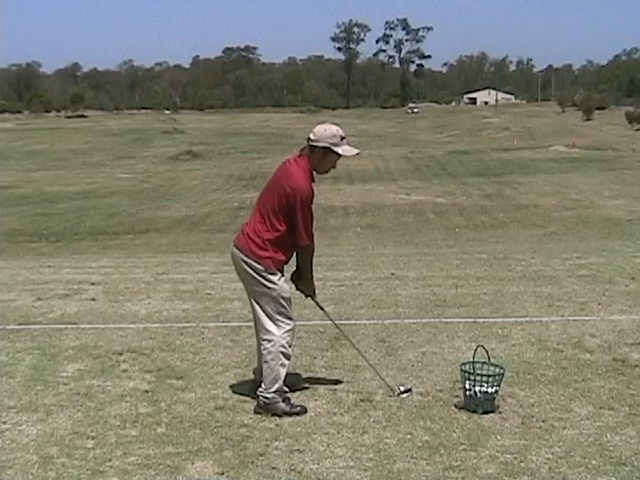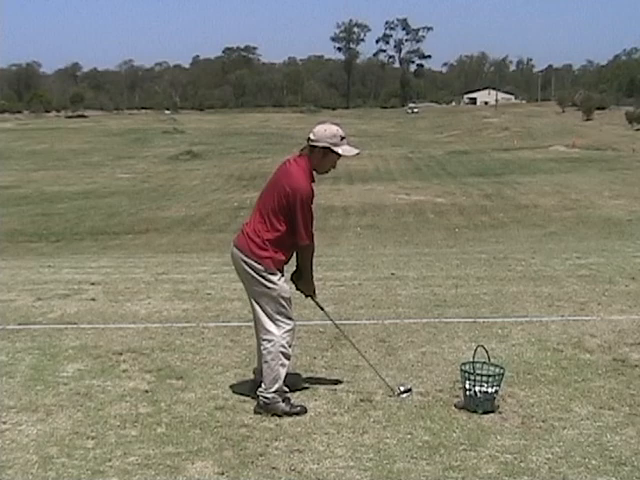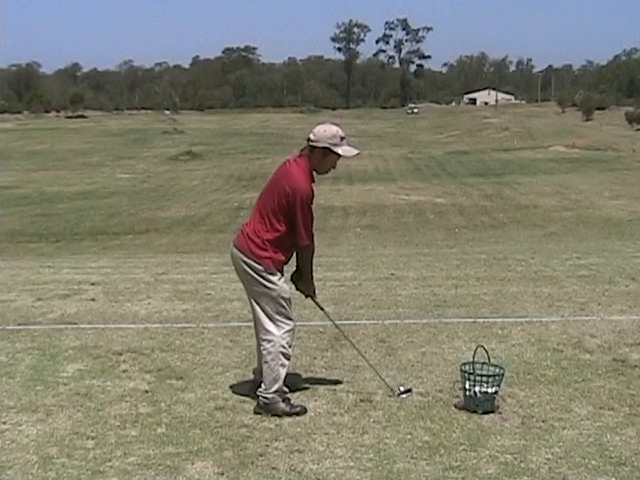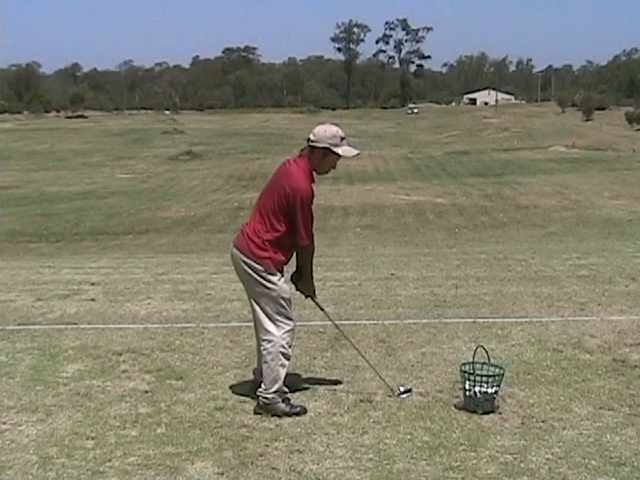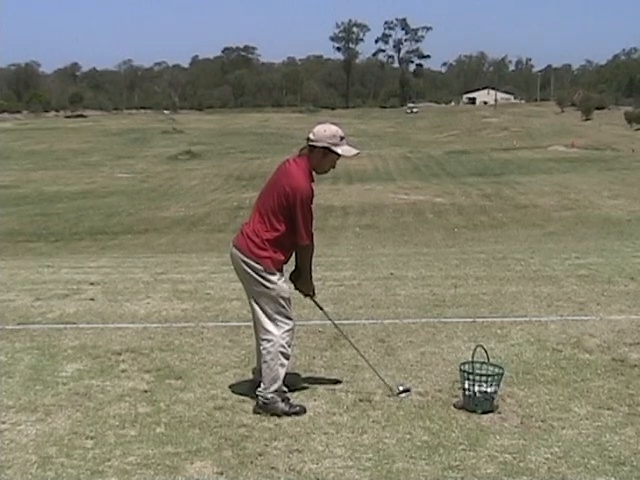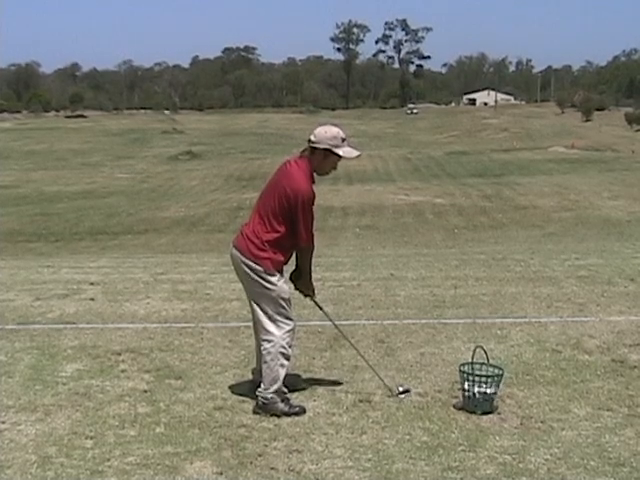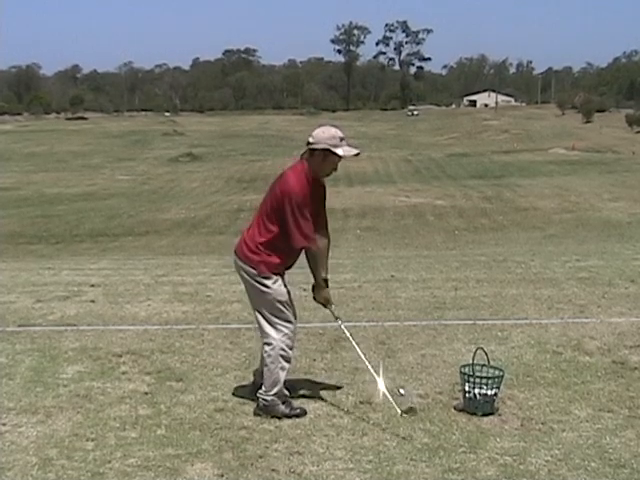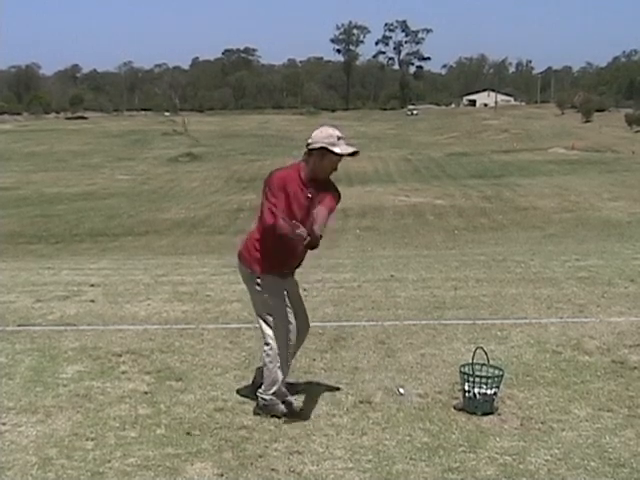
dt=0.3s
person 1, frame 1
left shoulder: (293, 165)
right shoulder: (301, 186)
right elbow: (304, 240)
left wrist: (299, 270)
right wrist: (306, 278)
left hip: (245, 249)
right hip: (261, 259)
left knee: (269, 324)
right knee: (280, 327)
left ankle: (265, 378)
right ankle: (270, 397)
person 1, frame 2
left shoulder: (293, 165)
right shoulder: (301, 186)
right elbow: (305, 240)
left wrist: (300, 271)
right wrist: (307, 278)
left hip: (245, 248)
right hip: (260, 260)
left knee: (268, 323)
right knee: (280, 327)
left ankle: (265, 377)
right ankle: (270, 397)
person 1, frame 3
left shoulder: (293, 165)
right shoulder: (301, 186)
right elbow: (305, 240)
left wrist: (300, 272)
right wrist: (306, 278)
left hip: (246, 248)
right hip: (261, 260)
left knee: (269, 324)
right knee: (280, 328)
left ankle: (265, 378)
right ankle: (270, 397)
person 1, frame 4
left shoulder: (293, 166)
right shoulder: (301, 186)
right elbow: (305, 240)
left wrist: (300, 271)
right wrist: (306, 278)
left hip: (246, 249)
right hip: (260, 260)
left knee: (269, 324)
right knee: (280, 328)
left ankle: (265, 378)
right ankle: (270, 397)
person 1, frame 5
left shoulder: (292, 165)
right shoulder: (301, 185)
right elbow: (304, 239)
left wrist: (299, 271)
right wrist: (305, 277)
left hip: (245, 249)
right hip: (260, 259)
left knee: (268, 323)
right knee: (280, 327)
left ankle: (265, 377)
right ankle: (269, 397)
person 1, frame 6
left shoulder: (293, 166)
right shoulder: (302, 187)
right elbow: (305, 240)
left wrist: (299, 270)
right wrist: (305, 277)
left hip: (245, 250)
right hip: (260, 260)
left knee: (267, 323)
right knee: (280, 327)
left ankle: (264, 378)
right ankle: (269, 396)
person 1, frame 7
left shoulder: (316, 184)
right shoulder: (294, 185)
left elbow: (321, 232)
right elbow: (307, 240)
left wrist: (324, 280)
right wrist: (320, 282)
left hip: (267, 261)
right hip: (259, 263)
left knee: (281, 326)
right knee: (282, 330)
left ankle: (265, 380)
right ankle: (270, 399)
person 1, frame 8
left shoulder: (328, 189)
right shoulder: (280, 178)
left elbow: (321, 214)
right elbow: (273, 222)
left wrist: (315, 233)
right wrist: (294, 232)
left hip: (283, 269)
right hip: (260, 264)
left knee: (298, 327)
right knee: (281, 330)
left ankle: (265, 379)
right ankle: (269, 398)
